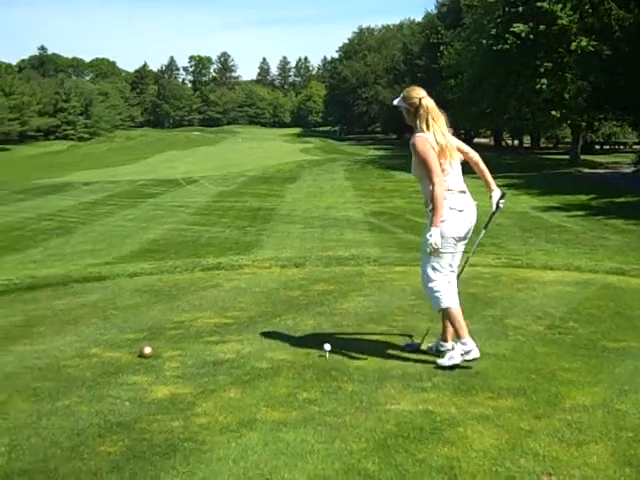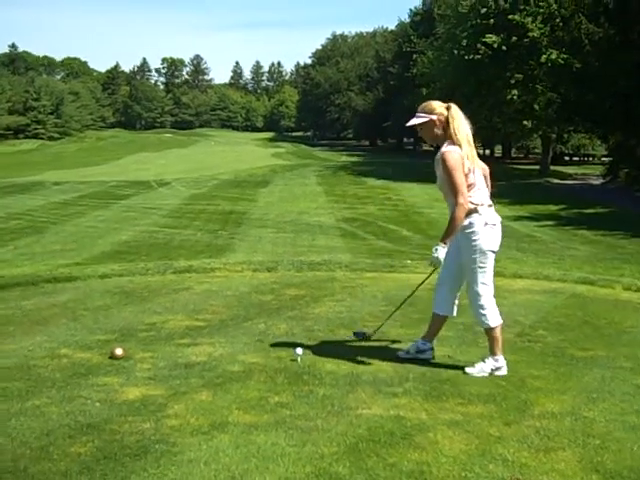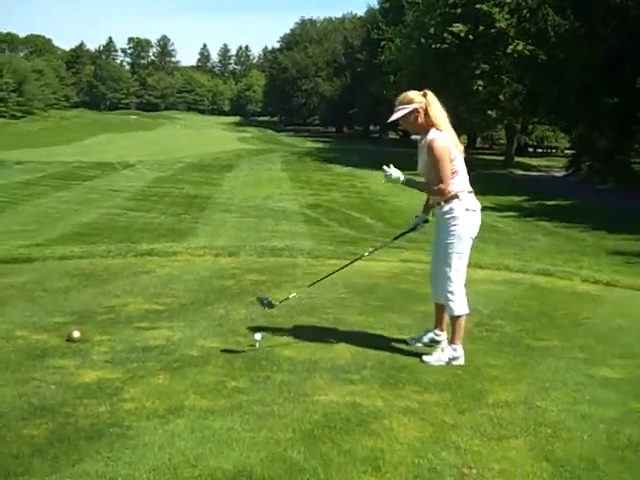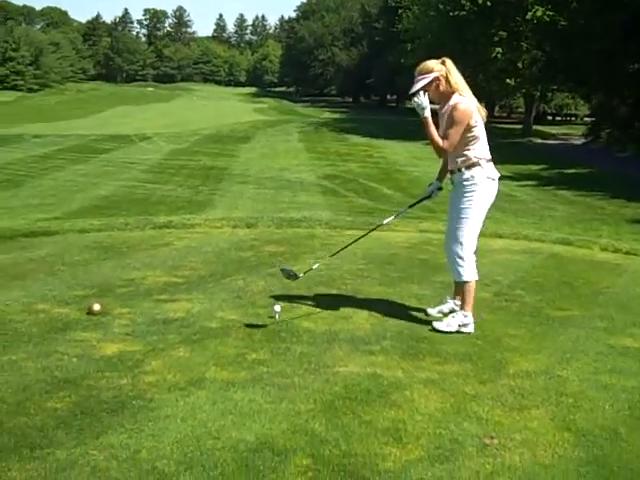
dt=0.5s
person 1, frame 1
left shoulder: (419, 139)
right shoulder: (441, 134)
left elbow: (438, 182)
right elbow: (474, 157)
left wrist: (434, 226)
right wrist: (493, 190)
left hip: (449, 212)
right hip: (465, 207)
left knee: (435, 278)
right knee: (446, 277)
left ankle: (465, 343)
right ankle: (446, 343)
person 1, frame 2
left shoulder: (449, 154)
right shoulder: (456, 148)
left elbow: (462, 203)
right elbow: (485, 170)
left wrist: (442, 243)
right wrist: (486, 199)
left hip: (479, 227)
right hip: (470, 227)
left knee: (480, 294)
right knee: (445, 286)
left ankle: (496, 360)
right ankle: (425, 345)
person 1, frame 3
left shoulder: (436, 141)
right shoulder: (429, 138)
left elbow: (443, 188)
left wrist: (403, 180)
right wrist: (423, 213)
left hip: (460, 213)
right hip: (447, 213)
left knee: (452, 281)
right knee: (438, 276)
left ankle: (455, 349)
right ankle: (439, 332)
person 1, frame 4
left shoulder: (461, 107)
right shoulder: (446, 106)
left elbow: (443, 149)
left wrist: (425, 116)
right wrist: (438, 181)
left hip: (477, 181)
right hip: (462, 180)
left knee: (462, 247)
right knee: (452, 245)
left ankle: (465, 316)
right ankle: (457, 300)
